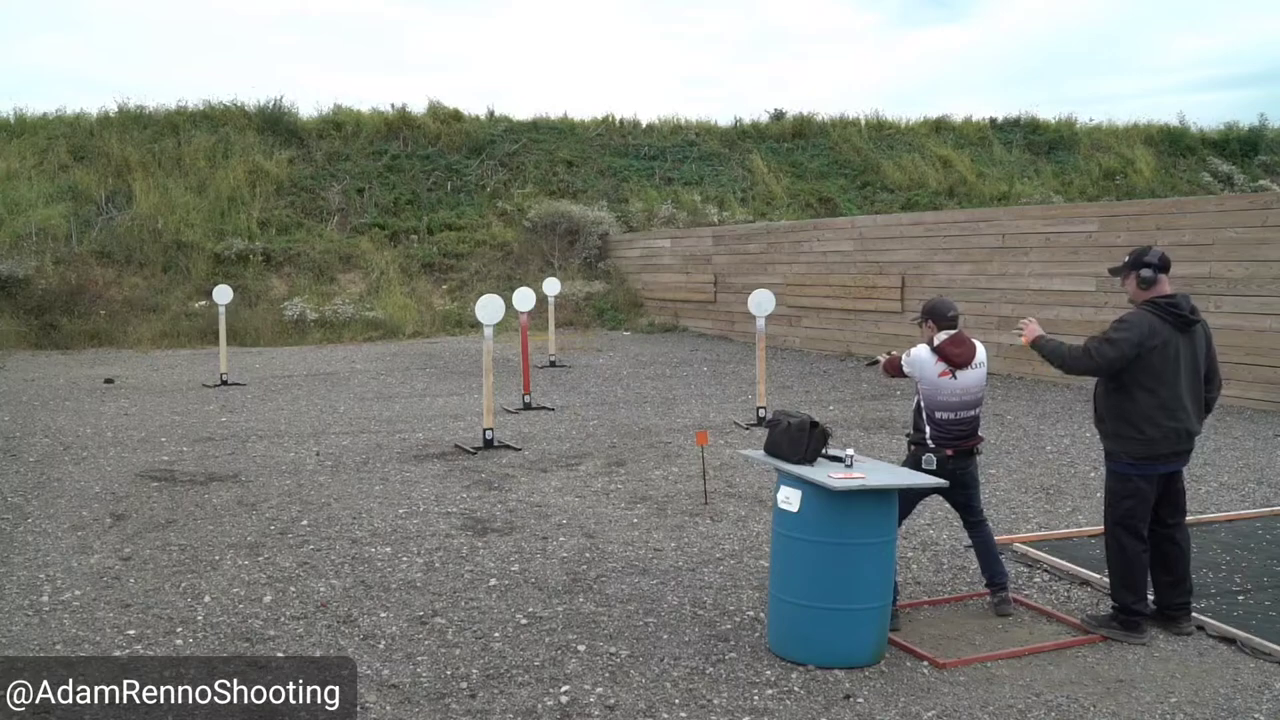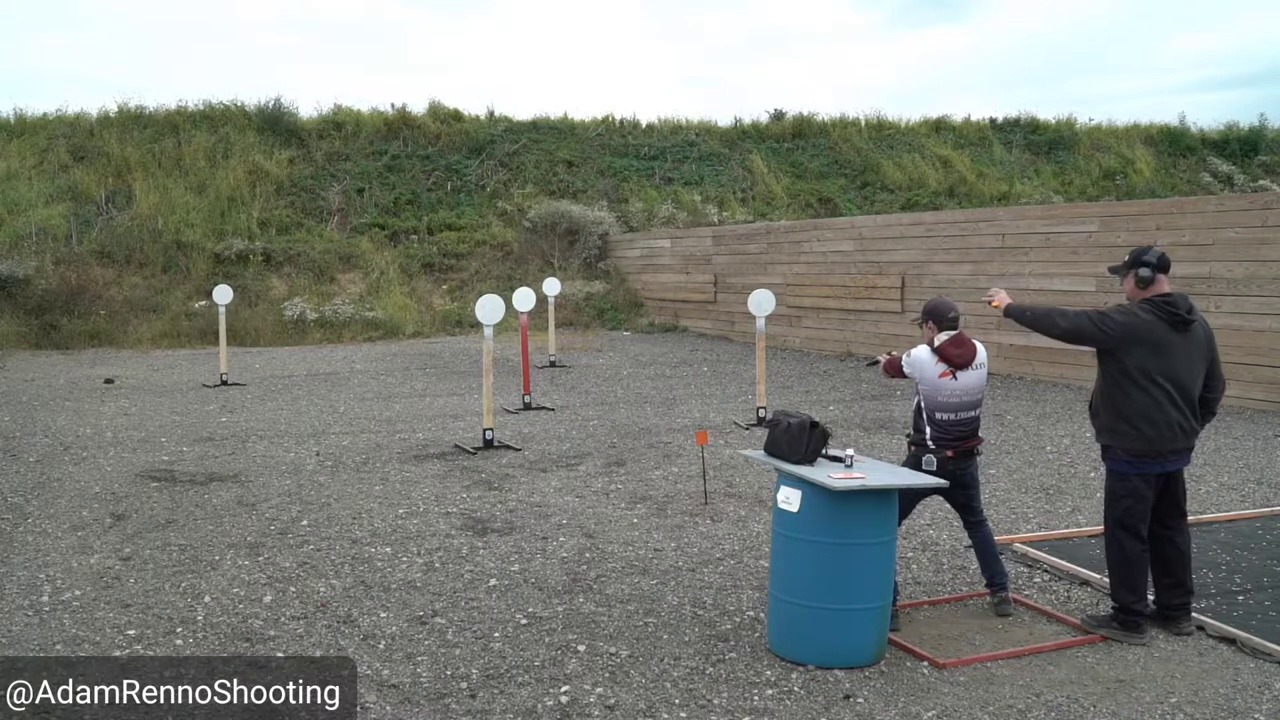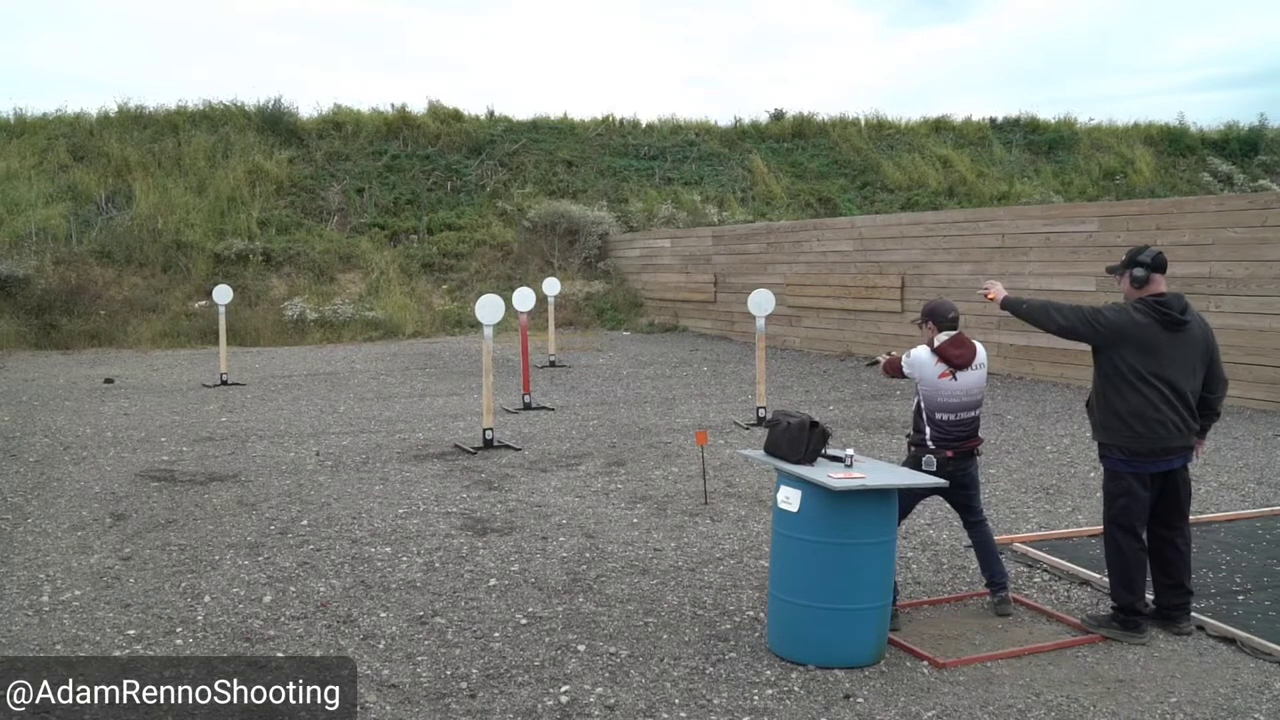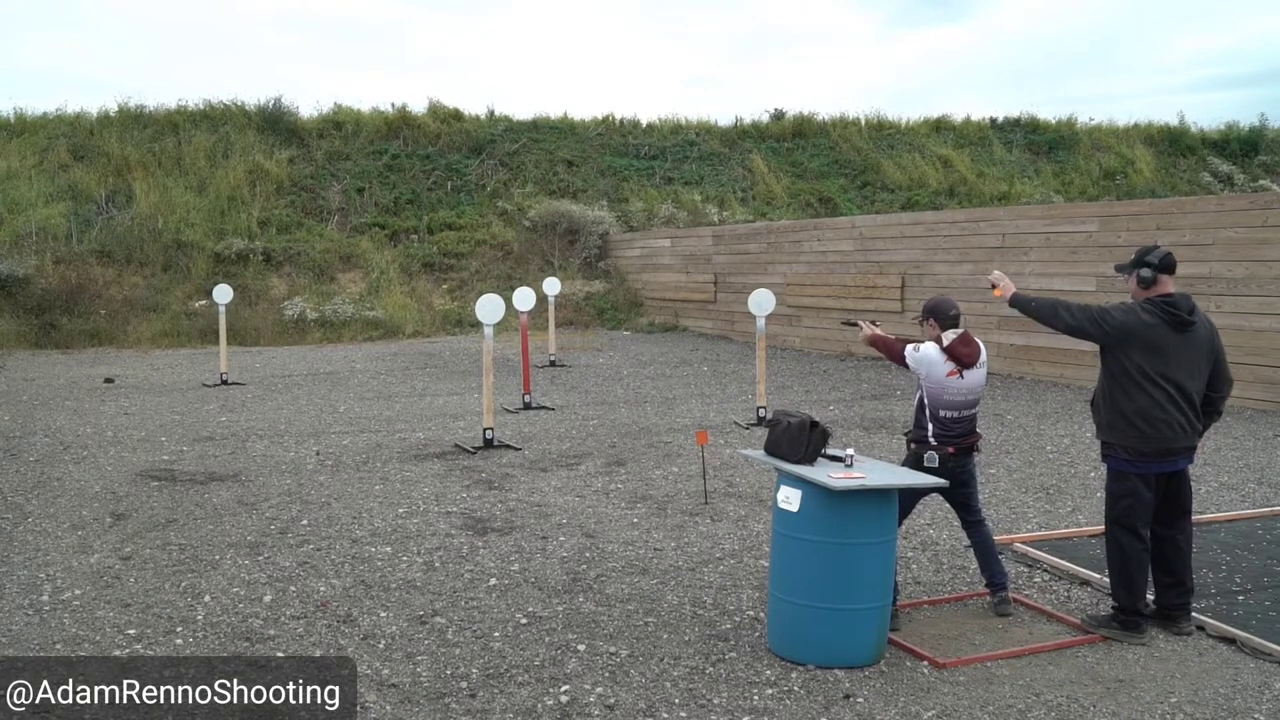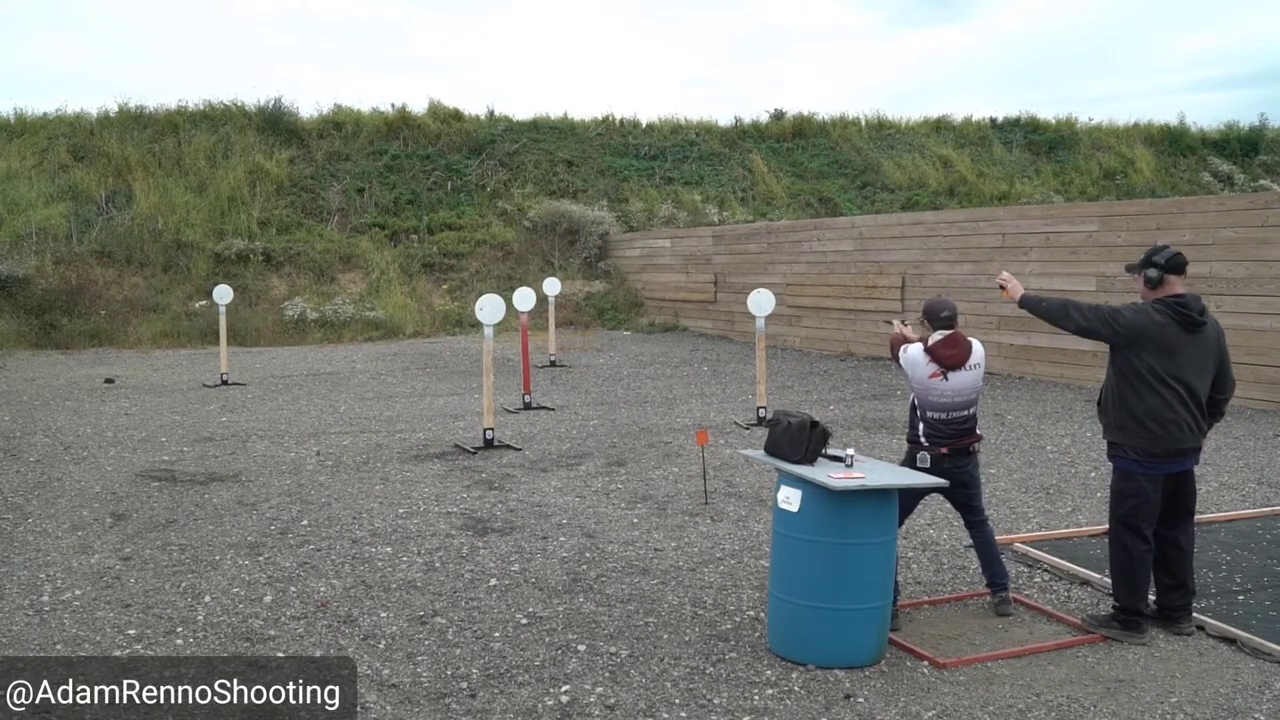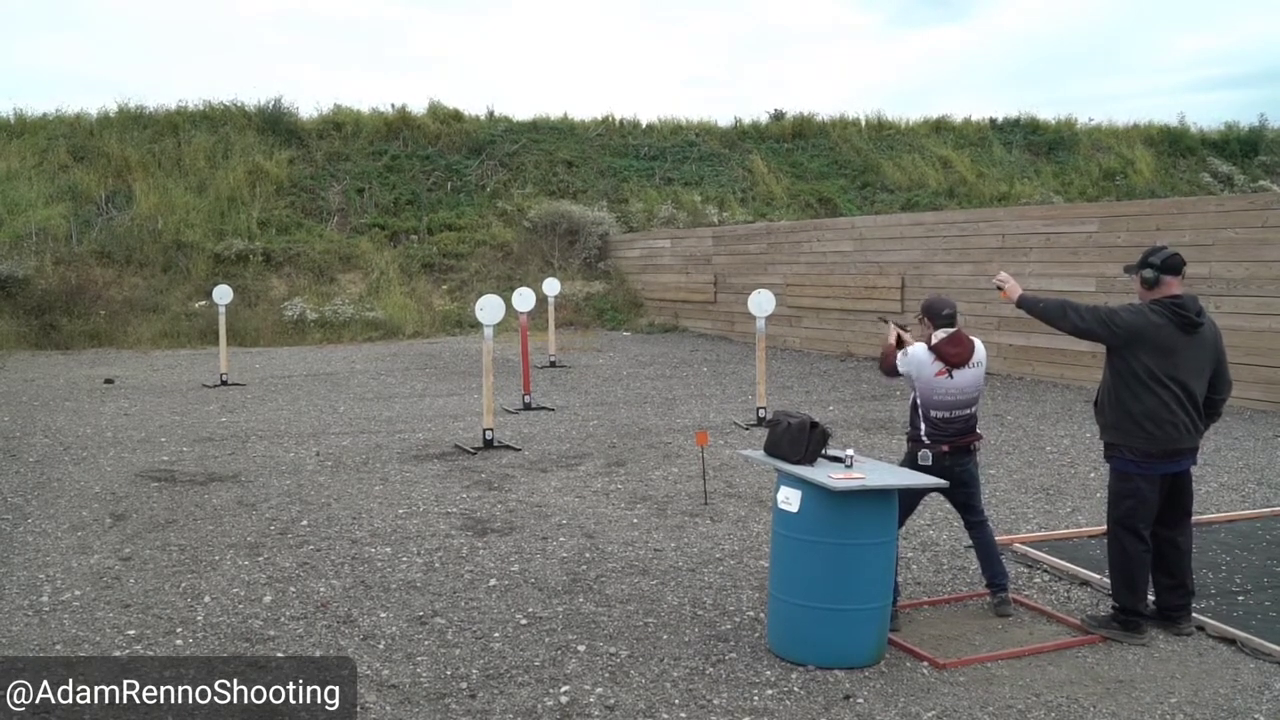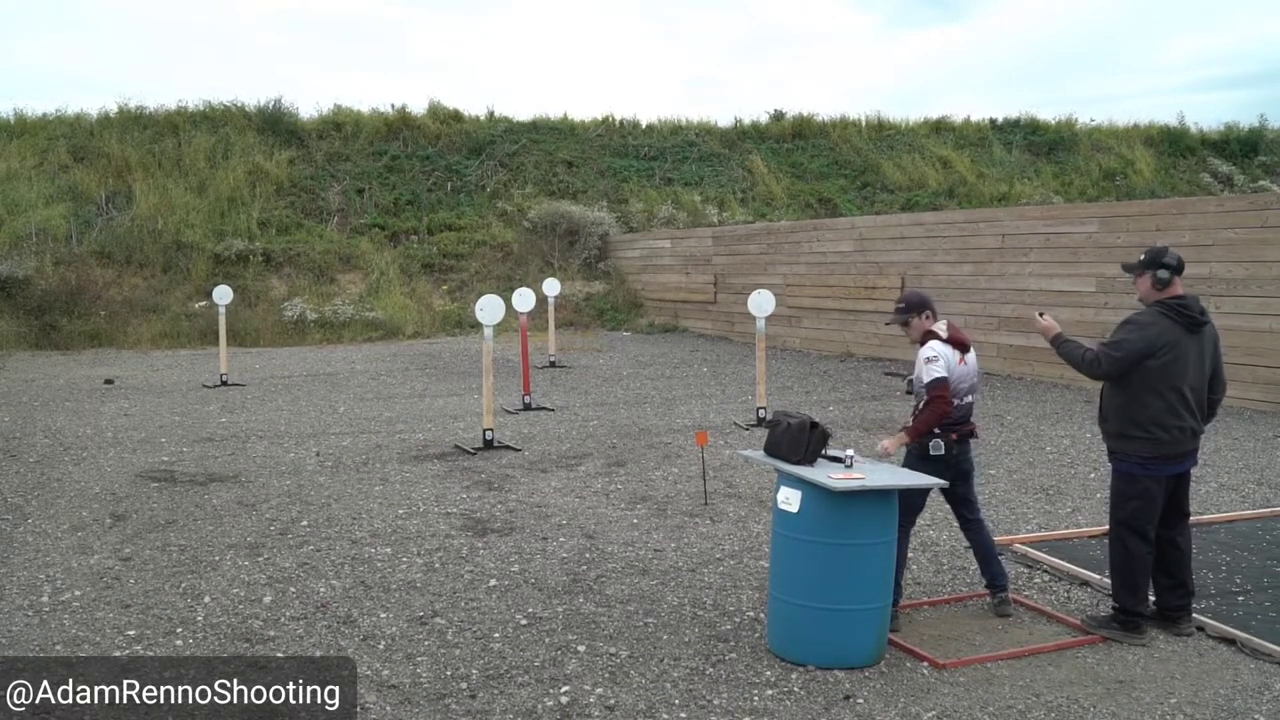
dt=0.7s
person 1, frame 1
left shoulder: (1138, 325)
right shoulder: (1195, 324)
left elbow: (1086, 360)
right elbow: (1211, 384)
left wrist: (1038, 340)
left hip: (1136, 452)
right hip: (1174, 447)
left knee: (1127, 532)
right knee: (1169, 527)
left ankle: (1129, 619)
right ankle: (1176, 610)
person 1, frame 2
left shoulder: (1129, 321)
right shoulder: (1197, 325)
left elbow: (1065, 323)
right elbow: (1214, 387)
left wrist: (1010, 307)
right wrist: (1190, 428)
left hip: (1134, 452)
right hip: (1175, 449)
left knee: (1126, 532)
right knee: (1170, 528)
left ankle: (1130, 619)
right ankle: (1176, 611)
person 1, frame 3
left shoulder: (1121, 321)
right shoulder: (1197, 325)
left elbow: (1058, 317)
right elbow: (1215, 385)
left wrist: (1007, 300)
right wrist: (1199, 430)
left hip: (1130, 451)
right hip: (1176, 449)
left knee: (1125, 532)
right knee: (1171, 529)
left ankle: (1129, 619)
right ankle: (1175, 611)
person 1, frame 4
left shoulder: (1128, 320)
right shoulder: (1202, 325)
left elbow: (1066, 315)
right elbow: (1220, 385)
left wrist: (1014, 295)
right wrist: (1197, 427)
left hip: (1134, 451)
right hip: (1179, 448)
left knee: (1127, 531)
right knee: (1173, 529)
left ankle: (1129, 619)
right ankle: (1176, 610)
person 1, frame 5
left shoulder: (1138, 320)
right shoulder: (1209, 326)
left elbow: (1076, 315)
right elbow: (1223, 387)
left wrist: (1023, 297)
right wrist: (1199, 427)
left hip: (1141, 451)
right hip: (1184, 449)
left knee: (1131, 531)
right knee: (1175, 529)
left ankle: (1129, 618)
right ankle: (1176, 611)
person 1, frame 6
left shoulder: (1135, 321)
right shoulder: (1206, 326)
left elbow: (1074, 316)
right elbow: (1220, 388)
left wrist: (1021, 297)
left hip: (1138, 452)
right hip: (1181, 450)
left knee: (1130, 532)
right knee: (1174, 530)
left ankle: (1129, 619)
right ankle: (1177, 611)
person 1, frame 7
left shoulder: (1146, 325)
right shoulder: (1203, 327)
left elbow: (1099, 364)
right elbow: (1215, 388)
left wrist: (1057, 338)
left hip: (1142, 453)
right hip: (1181, 449)
left knee: (1131, 533)
right knee: (1172, 529)
left ankle: (1130, 619)
right ankle: (1176, 611)
person 2, frame 1
left shoulder: (921, 356)
right shoulder: (978, 352)
left elbow: (892, 368)
left wrist: (886, 361)
right wrist: (900, 361)
left hip: (925, 460)
right hip: (964, 461)
right knee: (976, 522)
left ankle: (886, 605)
right ankle: (1000, 593)
person 2, frame 2
left shoulder: (921, 357)
right shoulder: (979, 353)
left elbow: (893, 368)
left wrist: (885, 362)
right wrist: (898, 360)
left hip: (926, 462)
right hip: (964, 461)
right knee: (976, 523)
left ankle: (887, 606)
right ankle: (1000, 594)
person 2, frame 3
left shoulder: (922, 357)
right shoulder: (978, 353)
left elbow: (895, 368)
left wrist: (885, 361)
right wrist: (898, 359)
left hip: (926, 462)
right hip: (964, 461)
right knee: (976, 522)
right ankle: (1000, 593)
person 2, frame 4
left shoulder: (928, 355)
right shoulder: (977, 350)
left elbow: (900, 353)
left wrist: (873, 337)
right wrist: (883, 336)
left hip: (926, 459)
right hip: (962, 458)
right knee: (975, 521)
left ankle: (886, 606)
right ankle: (1000, 593)
person 2, frame 5
left shoulder: (914, 355)
right shoulder: (976, 350)
left elbow: (899, 349)
left wrist: (900, 336)
right wrist: (916, 339)
left hip: (923, 460)
right hip: (964, 459)
right knee: (978, 522)
left ankle: (887, 606)
right ankle: (1001, 593)
person 2, frame 6
left shoulder: (917, 356)
right shoulder: (978, 350)
left elbow: (889, 366)
left wrist: (890, 342)
right wrist: (913, 342)
left hip: (924, 459)
right hip: (963, 457)
right knee: (977, 522)
left ankle: (887, 605)
right ankle: (1000, 593)
person 2, frame 7
left shoulder: (932, 351)
right shoulder: (962, 346)
left elbow: (940, 407)
left wrist: (900, 438)
right wrist: (923, 387)
left hip: (930, 449)
right hip: (960, 447)
left knee: (898, 525)
right knee: (972, 519)
left ankle: (888, 607)
right ankle: (1000, 593)
